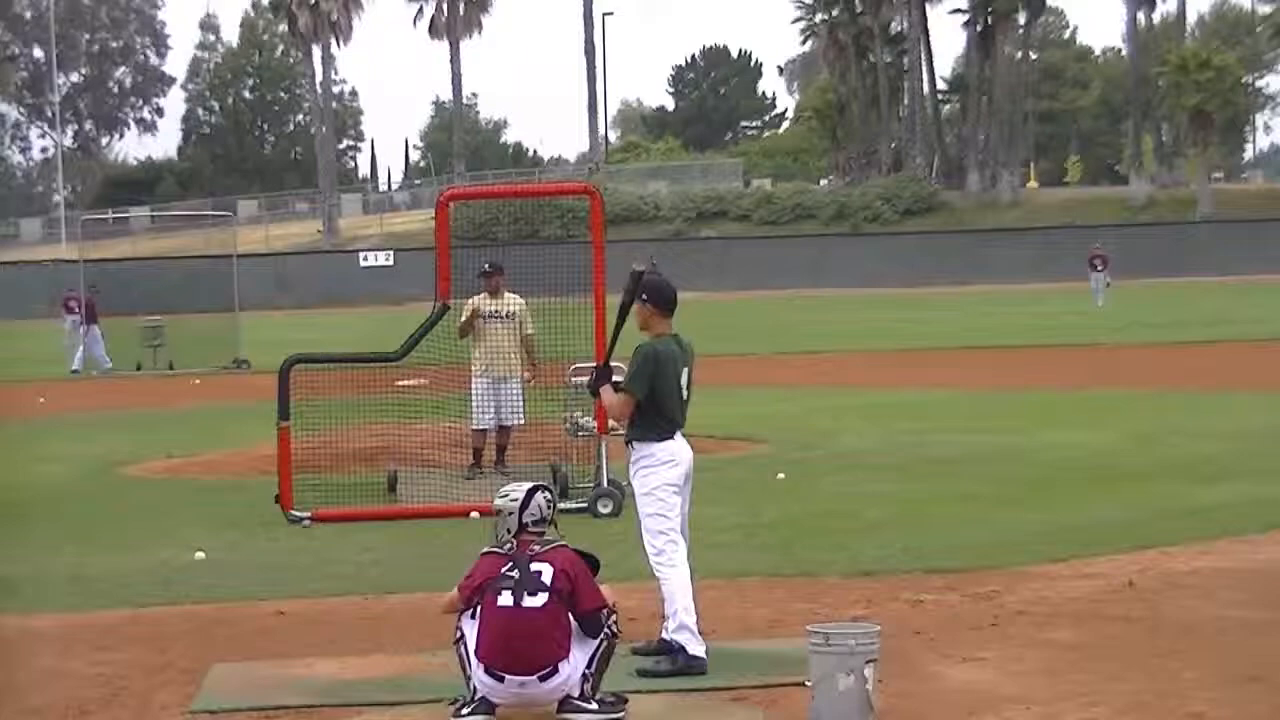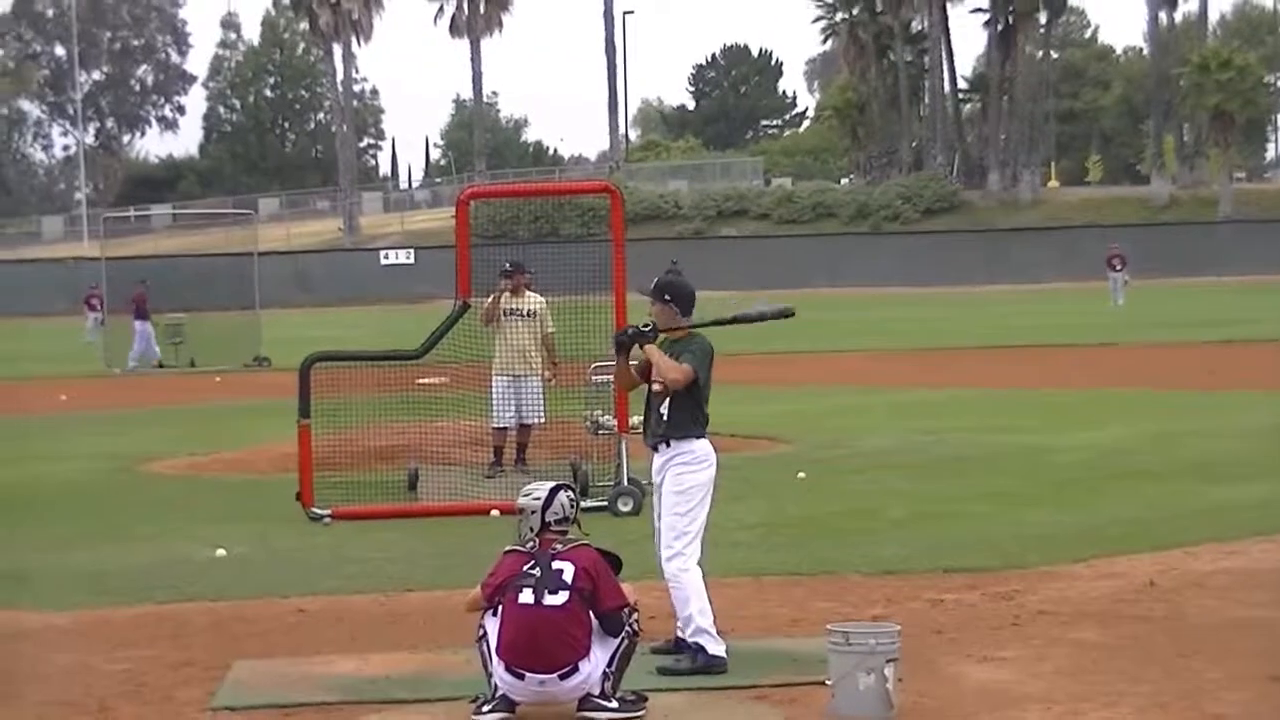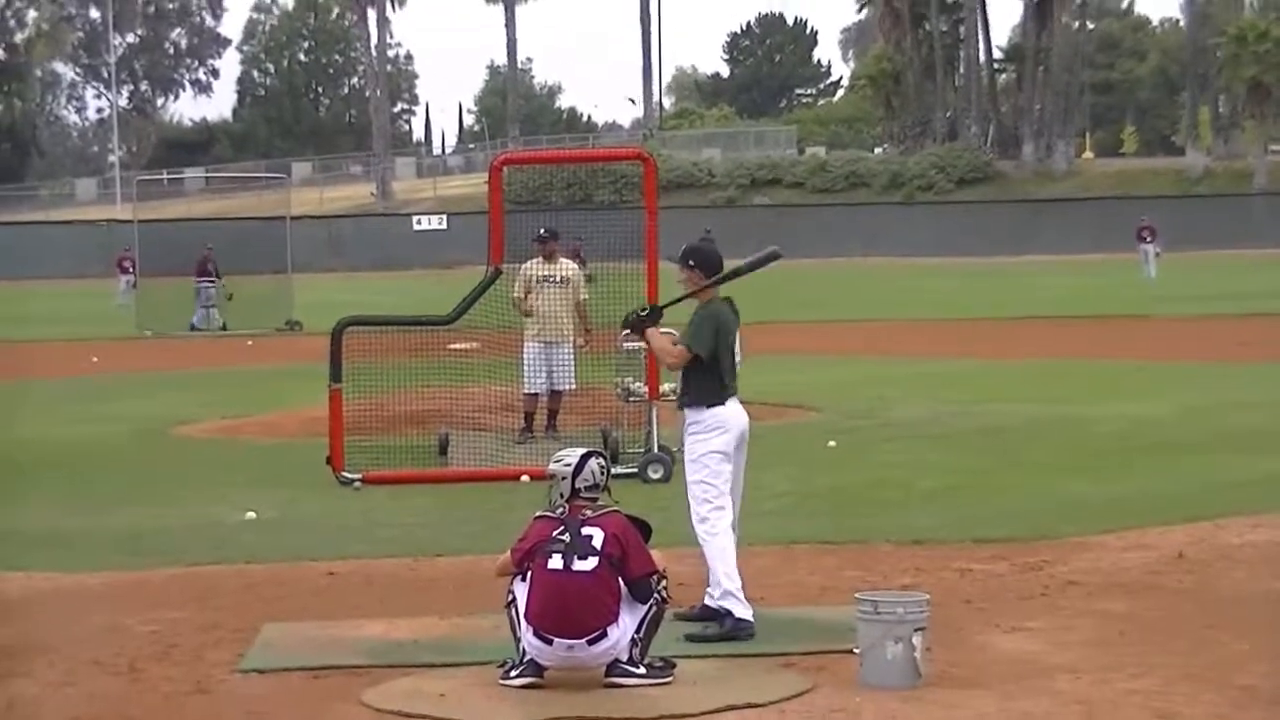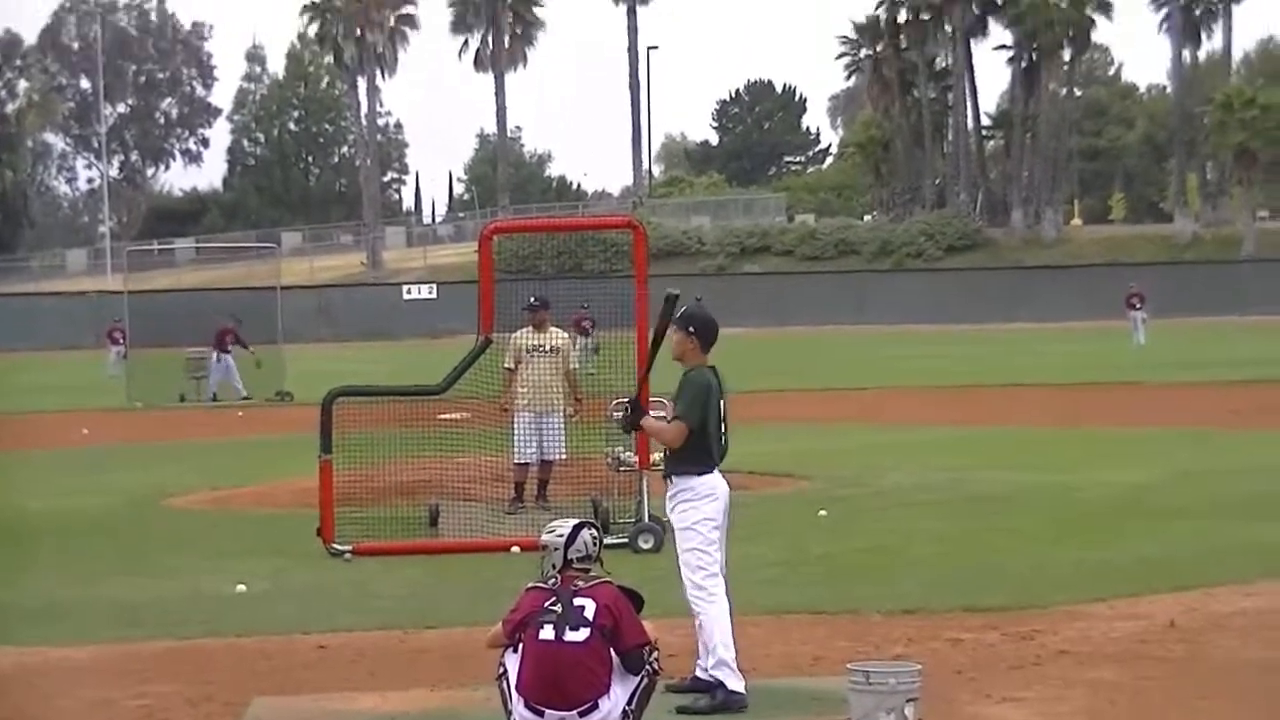
dt=0.7s
person 1, frame 1
left shoulder: (649, 352)
right shoulder: (681, 347)
left elbow: (619, 411)
left wrist: (604, 385)
right wrist: (611, 384)
left hip: (654, 458)
right hip: (675, 449)
left knee: (665, 554)
right knee: (673, 549)
left ankle: (689, 649)
right ankle: (676, 634)
person 1, frame 2
left shoulder: (698, 346)
right shoulder: (665, 346)
left elbow: (676, 378)
right elbow: (626, 384)
left wrist: (648, 344)
right wrist: (623, 352)
left hip: (688, 458)
right hip: (666, 456)
left knee: (677, 556)
right knee: (675, 552)
left ankle: (709, 649)
right ankle: (690, 633)
person 1, frame 3
left shoulder: (708, 316)
right shoulder: (725, 309)
left elbow: (675, 359)
right elbow: (683, 349)
left wrist: (647, 329)
right wrist: (650, 329)
left hip: (709, 423)
right hip: (730, 415)
left knee: (711, 520)
right knee: (722, 517)
left ankle: (736, 613)
right ankle: (719, 599)
person 1, frame 4
left shoulder: (694, 381)
right shoulder: (708, 378)
left elbow: (674, 437)
left wrist: (640, 419)
right wrist: (650, 422)
left hip: (695, 491)
right hip: (706, 485)
left knee: (705, 587)
right knee: (708, 585)
left ankle: (728, 684)
right ankle: (709, 671)
person 2, frame 1
left shoulder: (489, 560)
right shoulder: (565, 558)
left elbow: (448, 606)
right elbow: (595, 625)
right wrist: (604, 599)
left hip: (493, 686)
right hip: (552, 685)
left knee: (468, 616)
right knee: (606, 617)
left ankle: (479, 700)
right ankle: (579, 697)
person 2, frame 2
left shoulder: (512, 558)
right shoulder: (587, 557)
left elbow: (470, 604)
right elbow: (615, 624)
right wrist: (625, 598)
left hip: (514, 684)
right hip: (572, 685)
left knee: (490, 612)
right knee: (627, 614)
left ankle: (500, 698)
right ankle: (598, 695)
person 2, frame 3
left shoulder: (541, 524)
right shoulder: (617, 523)
left elbow: (501, 568)
right elbow: (644, 591)
right wrist: (646, 561)
left hip: (543, 648)
right hip: (601, 648)
left knee: (520, 579)
right knee: (655, 581)
left ankle: (527, 663)
right ankle: (626, 662)
person 2, frame 4
left shoulder: (534, 595)
right shoulder: (609, 594)
left elbow: (492, 640)
right elbow: (635, 664)
left knee: (511, 650)
right knee: (647, 651)
person 3, frame 1
left shoulder: (517, 303)
right shoulder: (474, 303)
left elbow: (526, 336)
right elbow: (462, 334)
left wrist: (531, 364)
right wrist: (470, 319)
left hip: (510, 371)
right hip: (482, 371)
left knee: (506, 419)
right knee: (480, 419)
left ankle: (500, 460)
right ankle: (476, 462)
person 3, frame 2
left shoulder: (538, 301)
right shoulder: (496, 299)
left elbow: (547, 334)
right elbow: (486, 320)
left wrist: (552, 363)
right wrist: (499, 294)
left hip: (531, 369)
right hip: (503, 369)
left knee: (527, 417)
right knee: (500, 418)
left ankle: (521, 458)
right ankle: (497, 461)
person 3, frame 3
left shoulder: (572, 269)
right shoulder: (528, 268)
left elbow: (580, 301)
right elbow: (518, 296)
left wrist: (585, 329)
right wrist: (522, 307)
left hip: (563, 335)
right hip: (535, 336)
left knee: (558, 384)
right knee: (532, 384)
left ankle: (551, 424)
right ankle: (527, 427)
person 3, frame 4
left shoulder: (562, 337)
right shoulder: (518, 337)
left elbow: (569, 370)
right elbow: (510, 369)
left wrist: (576, 398)
right wrist: (506, 395)
left hip: (553, 405)
right hip: (525, 405)
left knee: (549, 453)
right knee: (522, 453)
left ankle: (542, 494)
right ankle: (518, 497)
